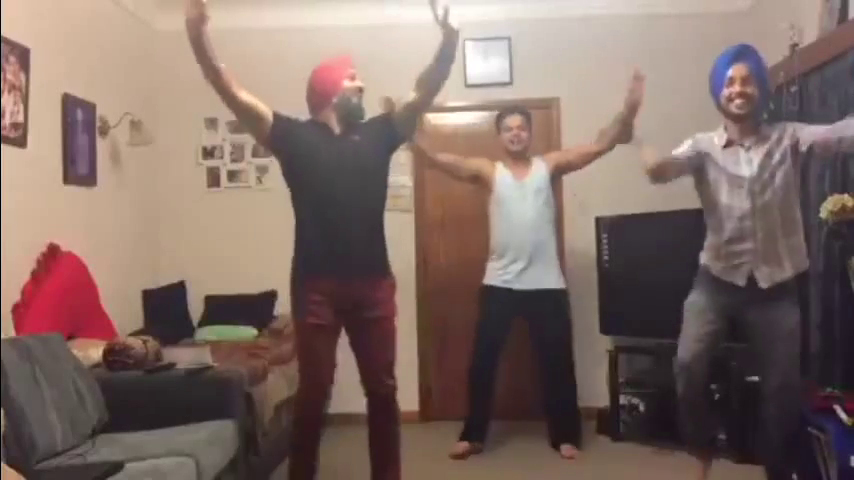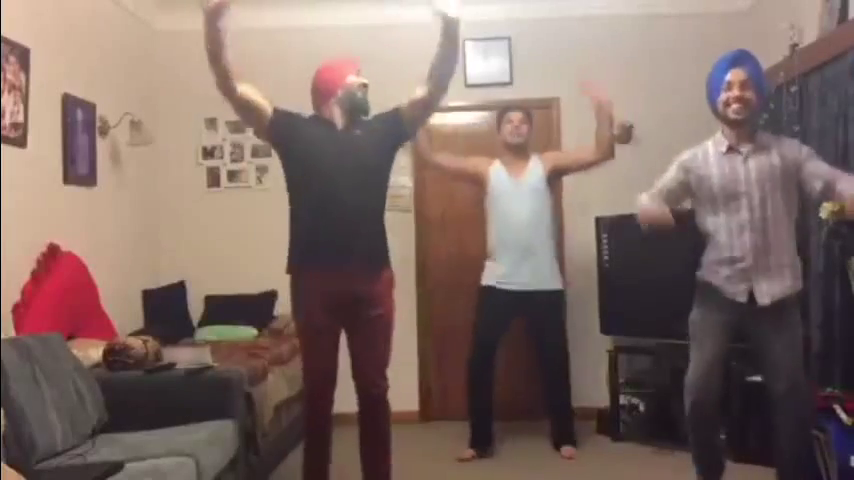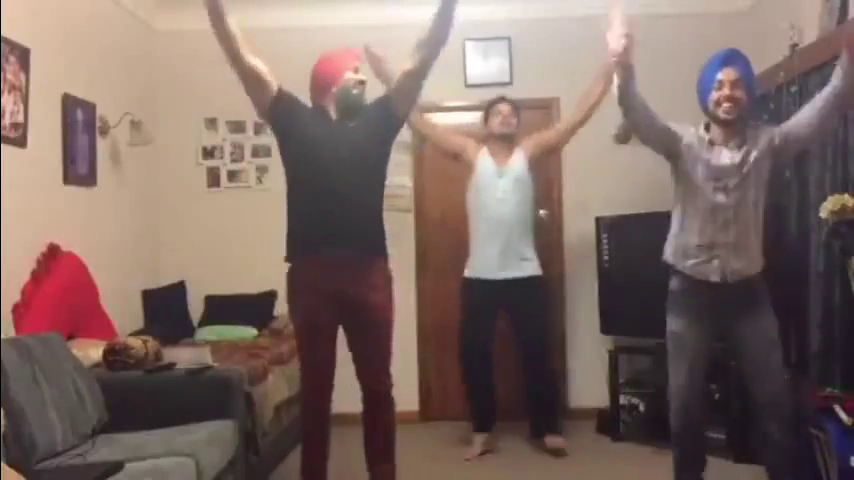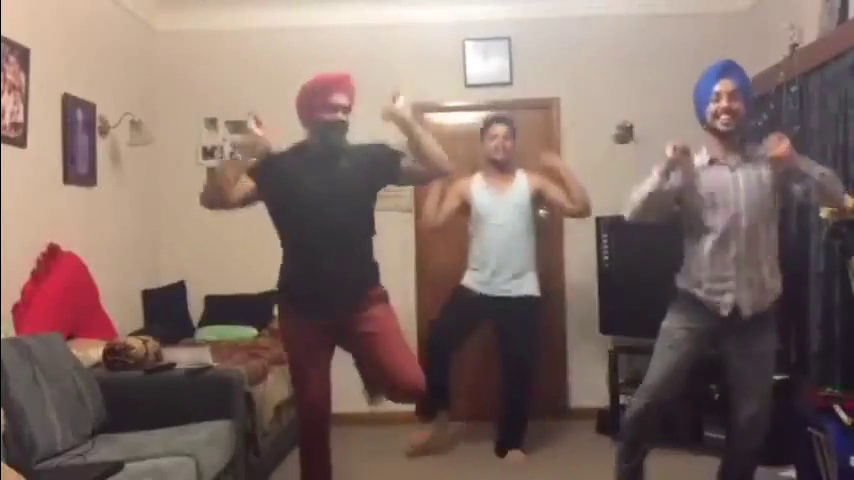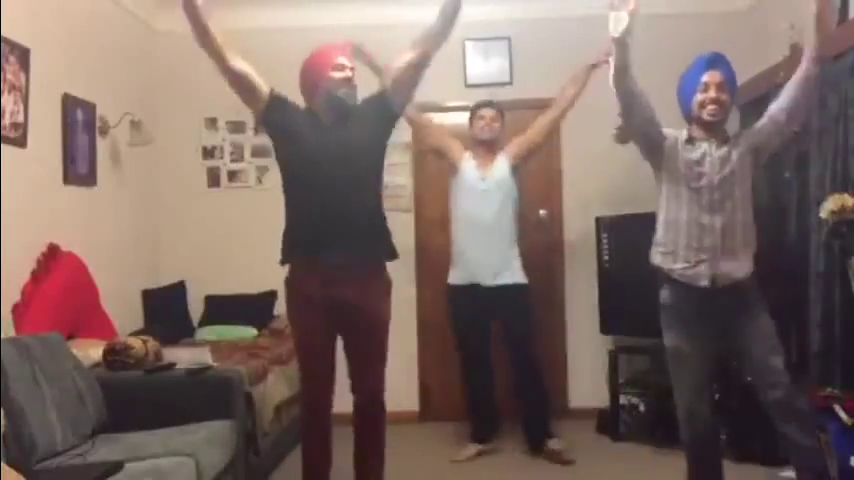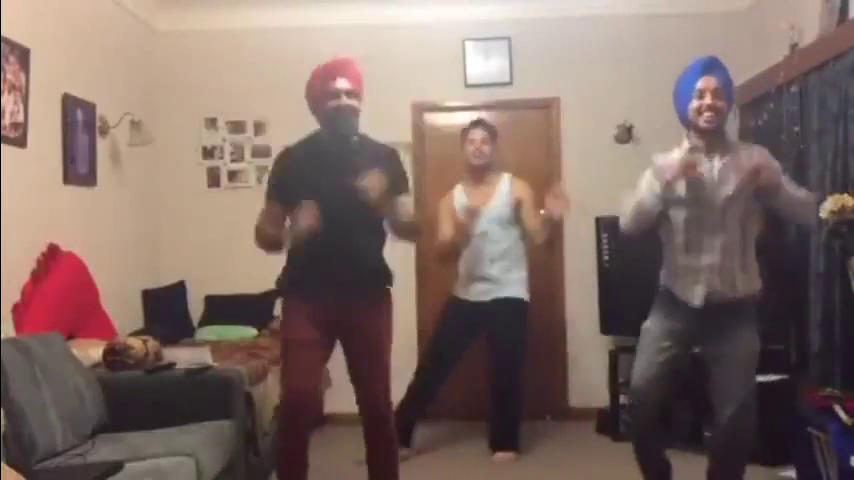
dt=0.3s
person 1, frame 1
left shoulder: (378, 135)
right shoulder: (295, 137)
left elbow: (424, 93)
right elbow: (232, 95)
left hip: (373, 283)
right hip: (316, 284)
left knee: (382, 389)
right knee: (313, 393)
person 1, frame 2
left shoulder: (382, 131)
right shoulder: (296, 132)
left elbow: (434, 92)
right elbow: (231, 90)
left hip: (372, 280)
right hip: (315, 280)
left knee: (373, 390)
right knee: (317, 392)
person 1, frame 3
left shoulder: (378, 119)
right shoulder: (295, 120)
left elbow: (419, 62)
right elbow: (242, 59)
left hip: (369, 271)
right hip: (311, 272)
left knee: (377, 384)
right knee: (316, 388)
person 1, frame 4
left shoulder: (371, 159)
right shoulder: (278, 167)
left elbow: (440, 167)
right elbow: (214, 197)
left wrist: (407, 123)
right wrist: (252, 155)
left hip: (363, 300)
right hip: (303, 309)
left knee: (411, 384)
right knee: (313, 412)
left ankle: (374, 369)
person 1, frame 5
left shoulder: (375, 116)
right shoulder: (288, 122)
left elbow: (420, 54)
right elbow: (230, 64)
left hip: (367, 277)
right hip: (309, 278)
left knee: (369, 393)
right knee: (316, 393)
person 1, frame 6
left shoulder: (382, 157)
right shoulder: (292, 160)
left elbow: (410, 229)
right elbow: (264, 235)
left wrist: (382, 202)
right wrist: (289, 233)
left hip: (368, 296)
right hip: (306, 298)
left knee: (377, 406)
right knee: (296, 404)
person 2, frame 1
left shoulder: (791, 139)
right shoulder: (702, 147)
right elbow: (673, 166)
right wrist: (657, 164)
left hip: (776, 283)
right hip: (718, 279)
left knee: (782, 386)
right knee: (689, 364)
person 2, frame 2
left shoulder: (788, 153)
right shoulder: (695, 161)
right elbow: (654, 201)
right wrist: (649, 208)
left hip: (777, 295)
right hip: (718, 293)
left knee: (791, 399)
right knee: (700, 392)
person 2, frame 3
left shoulder: (766, 142)
right shoulder: (681, 143)
right elbow: (635, 117)
right wrist: (623, 64)
left hip: (746, 289)
right hip: (691, 288)
left knee: (773, 395)
right knee: (686, 398)
person 2, frame 4
left shoulder: (772, 163)
right shoulder: (684, 169)
left elbow: (835, 196)
right elbow: (635, 213)
left wrist: (797, 165)
right wrist: (664, 172)
left hip: (753, 309)
right hip: (695, 303)
left knee: (752, 415)
right knee: (652, 394)
person 2, frame 5
left shoulder: (748, 144)
right shoulder: (665, 146)
left elbow: (796, 100)
right elbow: (628, 107)
right wrist: (621, 39)
left hip: (739, 292)
right hip: (683, 295)
left knee: (780, 392)
right knee: (694, 407)
person 2, frame 6
left shoulder: (754, 160)
right shoulder: (666, 164)
left elbow: (807, 212)
right elbow: (630, 223)
left wrist: (774, 184)
right wrist: (669, 181)
left hip: (734, 306)
right hip: (676, 302)
left knee: (736, 413)
right knee: (643, 391)
person 3, frame 1
left shoulder: (550, 165)
right shoulder: (486, 171)
left elbow: (601, 145)
right elbow: (438, 161)
left wrist: (629, 109)
left hip: (547, 284)
right hip: (499, 284)
left knee: (557, 362)
right knee: (482, 358)
left ankle: (564, 435)
right ankle: (472, 435)
person 3, frame 2
left shoulder: (548, 163)
right shoulder: (483, 168)
left elbow: (602, 154)
right elbow: (433, 160)
left wrist: (604, 113)
left hip: (544, 285)
right hip: (497, 284)
left knee: (555, 362)
right knee: (479, 360)
left ankle: (564, 436)
right ankle: (480, 439)
person 3, frame 3
left shoulder: (530, 150)
right shoulder: (469, 151)
left elbow: (577, 118)
right elbow: (421, 123)
left wrist: (608, 70)
right wrist: (391, 79)
left hip: (524, 273)
right hip: (479, 274)
left knee: (535, 352)
right knee: (474, 352)
left ankle: (548, 428)
right ankle: (483, 430)
person 3, frame 4
left shoulder: (533, 182)
right shoulder: (467, 185)
left elbow: (580, 208)
right elbow: (432, 222)
left wrist: (562, 171)
right wrist: (436, 179)
left hip: (520, 292)
right hip: (475, 286)
left knee: (519, 369)
right knee: (436, 343)
left ankle: (511, 442)
right ankle: (436, 418)
person 3, frame 5
left shoulder: (512, 155)
right shoulder: (455, 155)
left elbow: (553, 115)
right elbow: (415, 117)
left wrist: (586, 72)
right wrist: (381, 71)
left hip: (508, 279)
right hip: (464, 279)
left knee: (524, 359)
right knee: (474, 361)
left ankle: (542, 435)
right ankle: (482, 435)
person 3, frame 6
left shoulder: (516, 188)
right shoulder: (451, 198)
left elbow: (540, 238)
right elbow: (445, 251)
left wrist: (552, 219)
right wrist: (463, 226)
left hip: (508, 295)
right hip: (466, 295)
left knee: (506, 371)
right knee: (432, 364)
left ankle: (505, 442)
right ankle: (400, 437)
